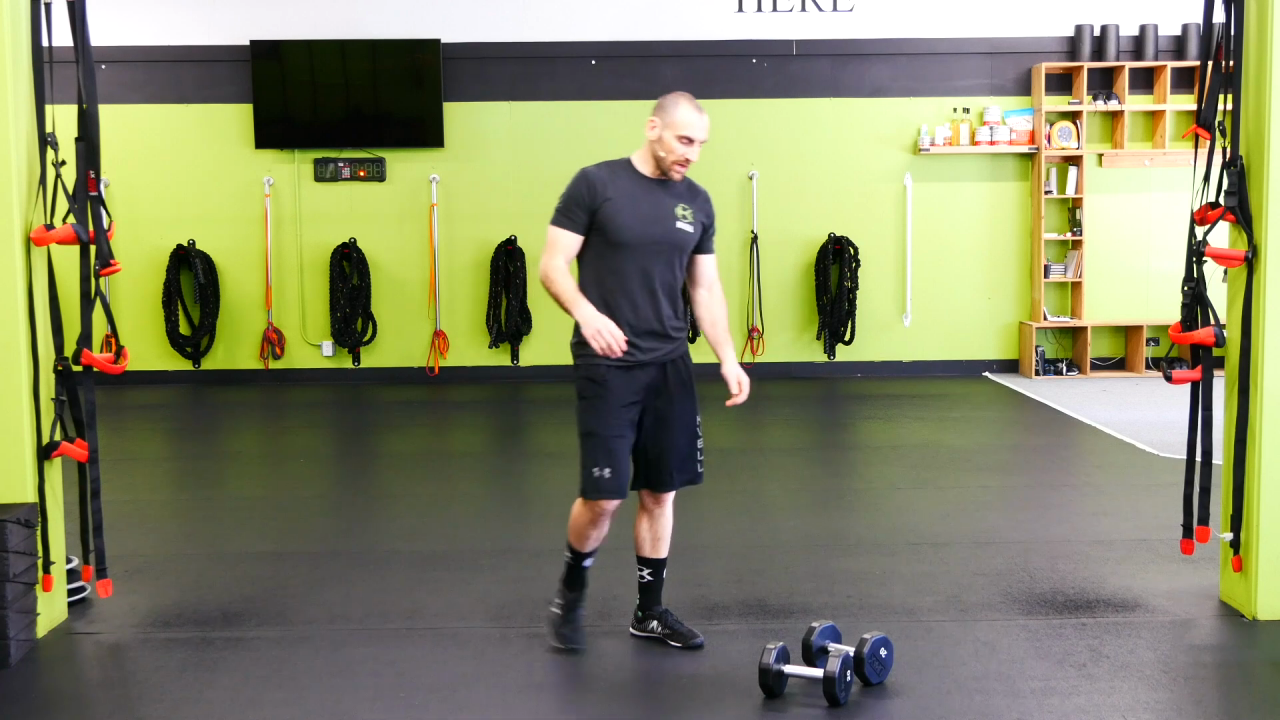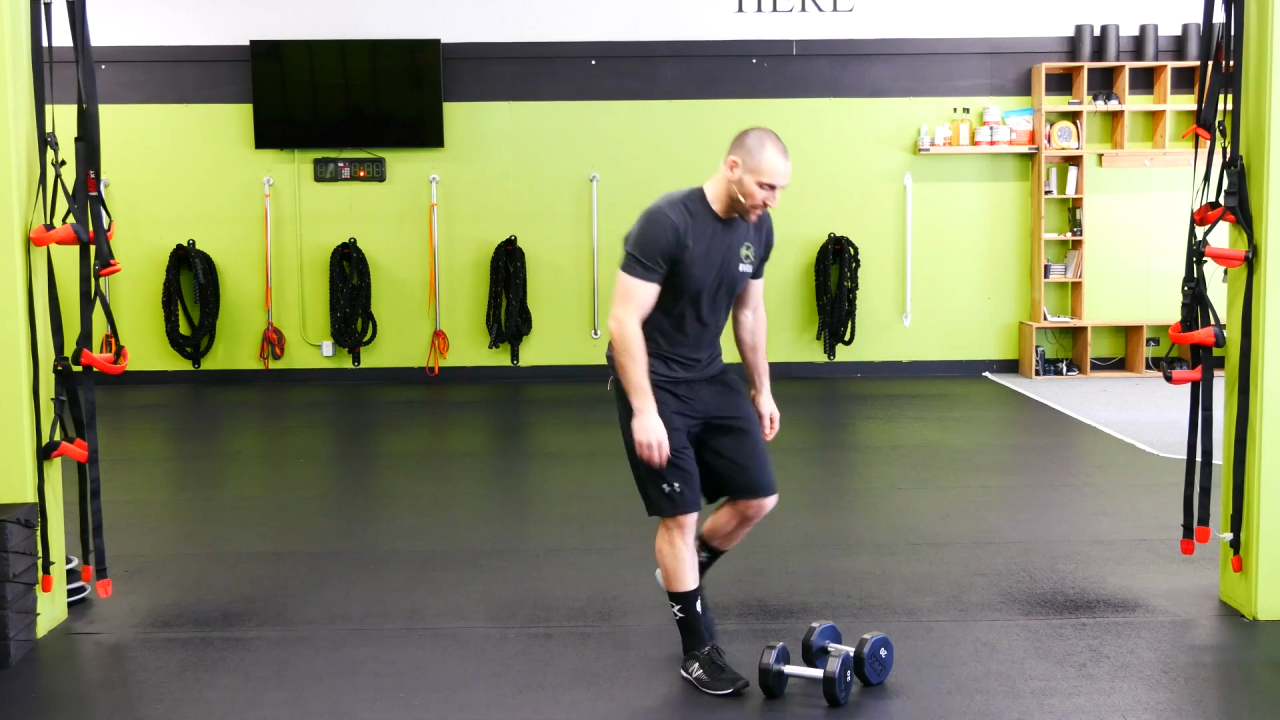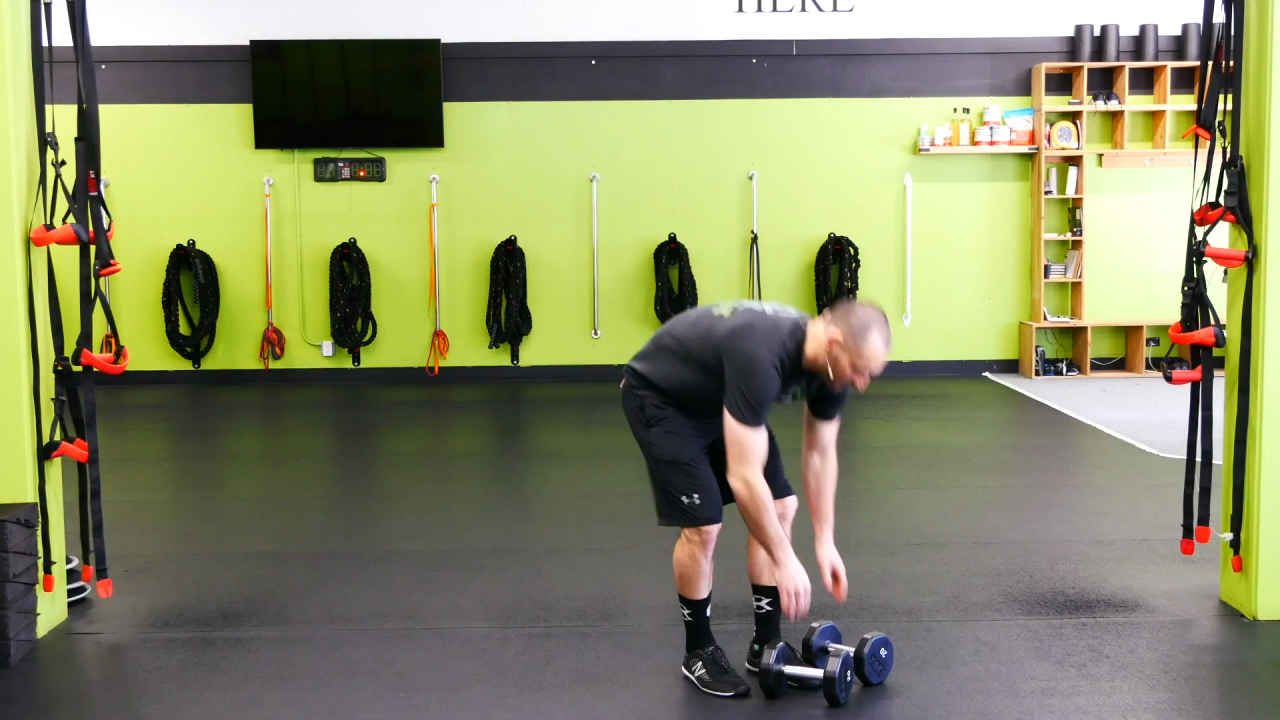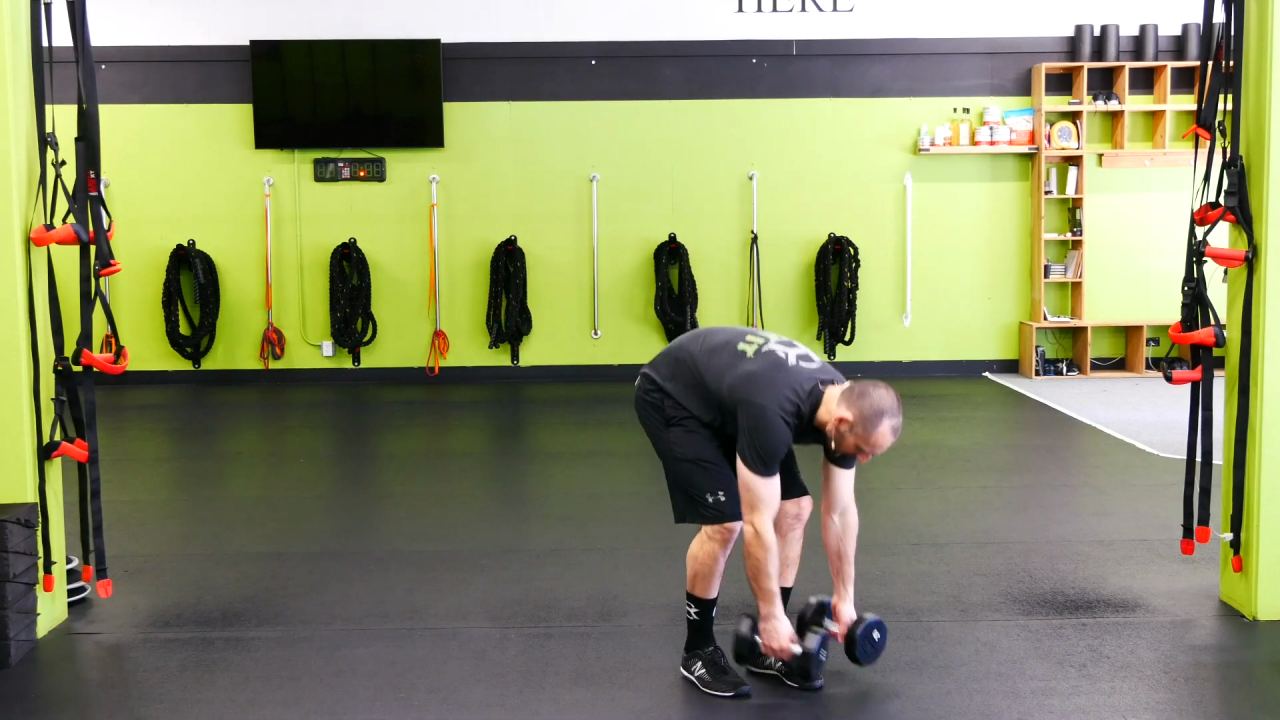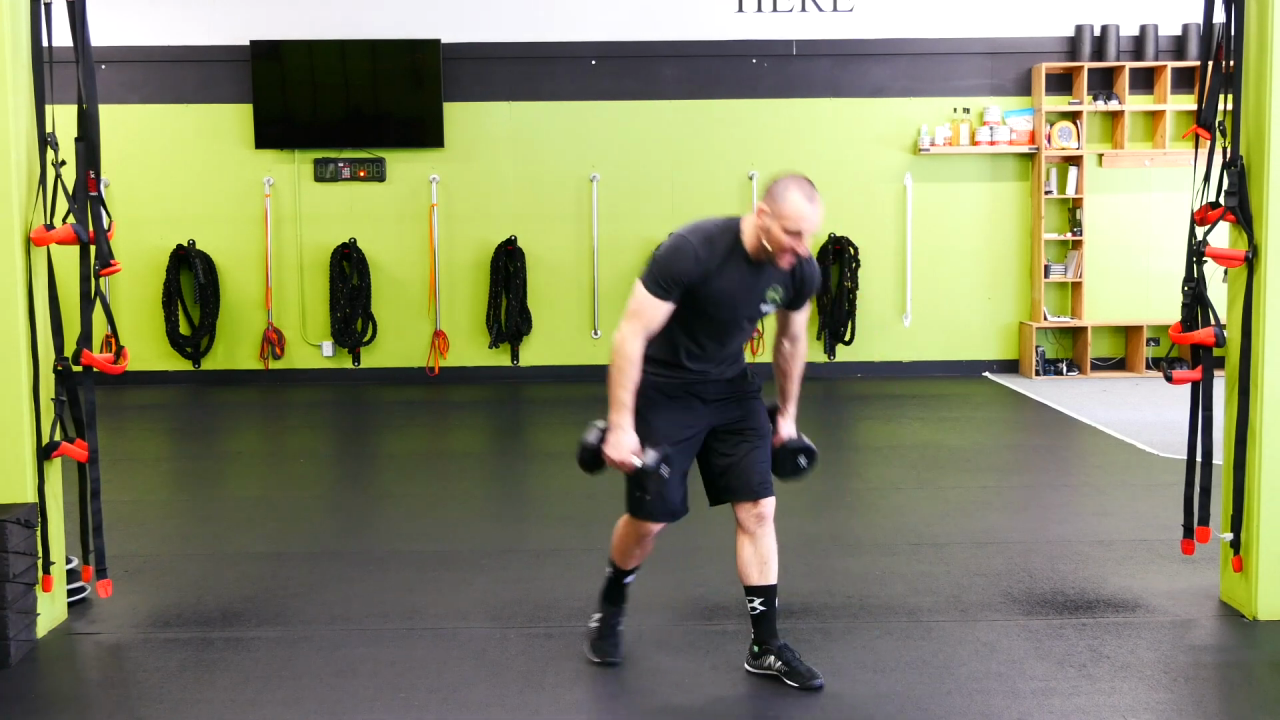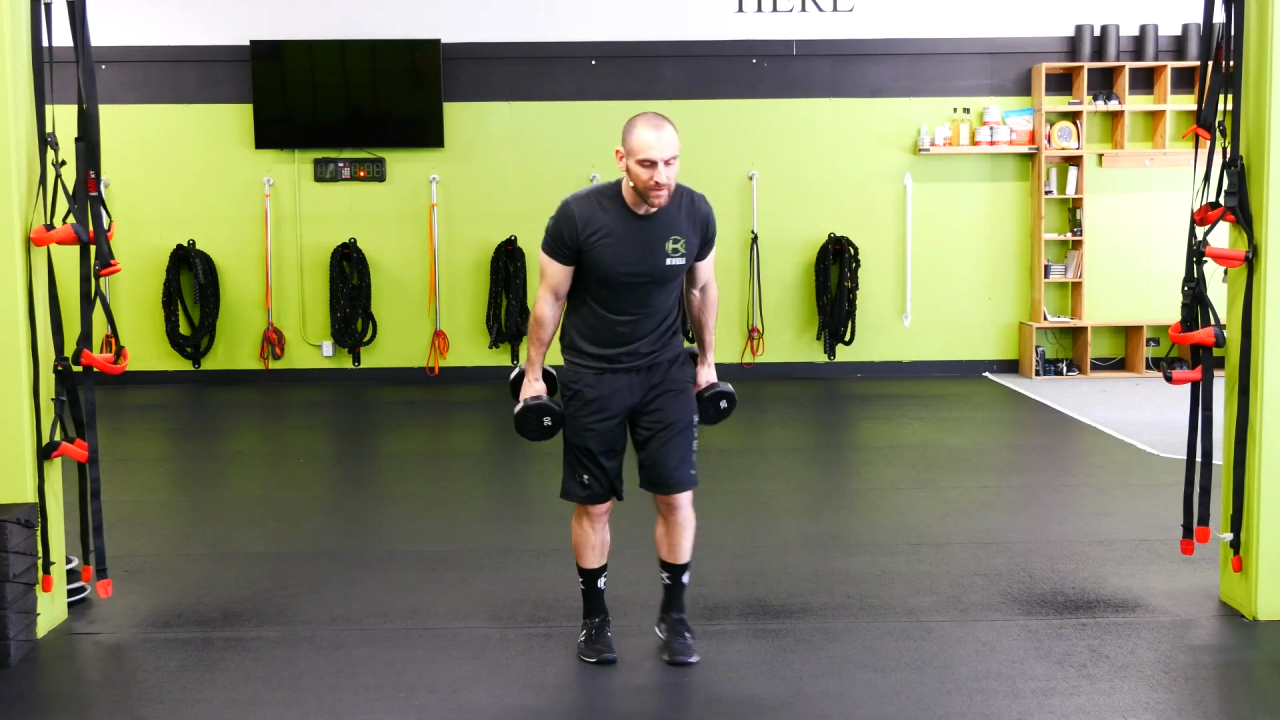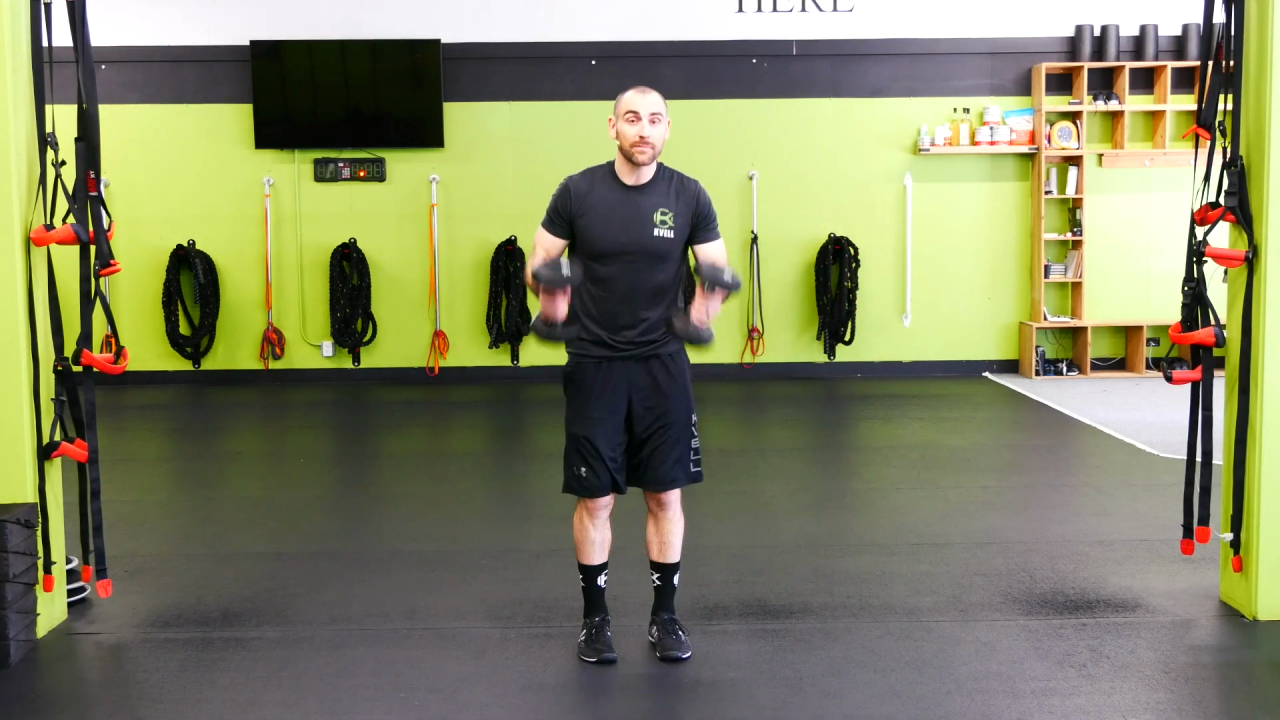
dt=0.5s
person 1, frame 1
left shoulder: (696, 202)
right shoulder: (595, 184)
left elbow: (706, 287)
right elbow: (552, 265)
left wrist: (728, 358)
right wrist: (588, 316)
left hip: (671, 364)
right hip: (610, 366)
left knee: (661, 493)
right knee: (603, 497)
left ankle: (650, 610)
right ankle: (570, 590)
person 1, frame 2
left shoulder: (758, 229)
right shoulder: (666, 223)
left elbow: (749, 311)
right elbow: (626, 323)
left wrist: (763, 390)
right wrist: (643, 411)
left hip: (712, 378)
right hip: (655, 378)
left knee: (757, 496)
right knee: (679, 514)
left ankle: (682, 584)
right ankle: (695, 646)
person 1, frame 3
left shoulder: (828, 364)
right shoulder: (759, 357)
left elbow: (820, 454)
right elbow: (743, 477)
left wrist: (825, 543)
right wrist: (785, 562)
left hip: (719, 400)
right hip: (659, 396)
left knee: (782, 505)
right knee: (704, 523)
left ankle: (766, 642)
right ankle: (699, 650)
person 1, frame 4
left shoulder: (845, 406)
right shoulder: (772, 415)
left elbow: (840, 512)
right elbow: (758, 526)
left wrist: (844, 598)
right wrist: (771, 618)
left hip: (725, 396)
right hip: (671, 396)
left knee: (795, 508)
right knee: (723, 521)
left ankle: (769, 647)
right ankle: (698, 650)
person 1, frame 5
left shoulder: (801, 268)
right shoulder: (693, 250)
left elbow: (792, 339)
right elbow: (631, 334)
left wrist: (787, 414)
right wrist: (621, 426)
left hip: (730, 385)
right hip: (664, 387)
left knee: (759, 511)
right knee: (651, 516)
left ankle: (766, 644)
right ankle: (608, 607)
person 1, frame 6
left shoulder: (696, 212)
right shoulder: (579, 216)
left elbow: (703, 288)
right elbow: (550, 298)
left wrist: (707, 359)
right wrist: (533, 373)
left hip: (665, 371)
right hip: (593, 376)
left knee: (676, 495)
right knee: (593, 503)
left ankle: (673, 613)
right ankle: (594, 617)
person 1, frame 7
left shoulder: (689, 196)
right shoulder: (577, 192)
left elbow: (718, 272)
right elbow: (539, 264)
left wrist: (711, 298)
right wrist: (547, 292)
left hip: (662, 363)
right hip: (593, 364)
left knee: (666, 494)
right knee: (594, 498)
left ankle: (664, 614)
right ankle: (595, 617)
